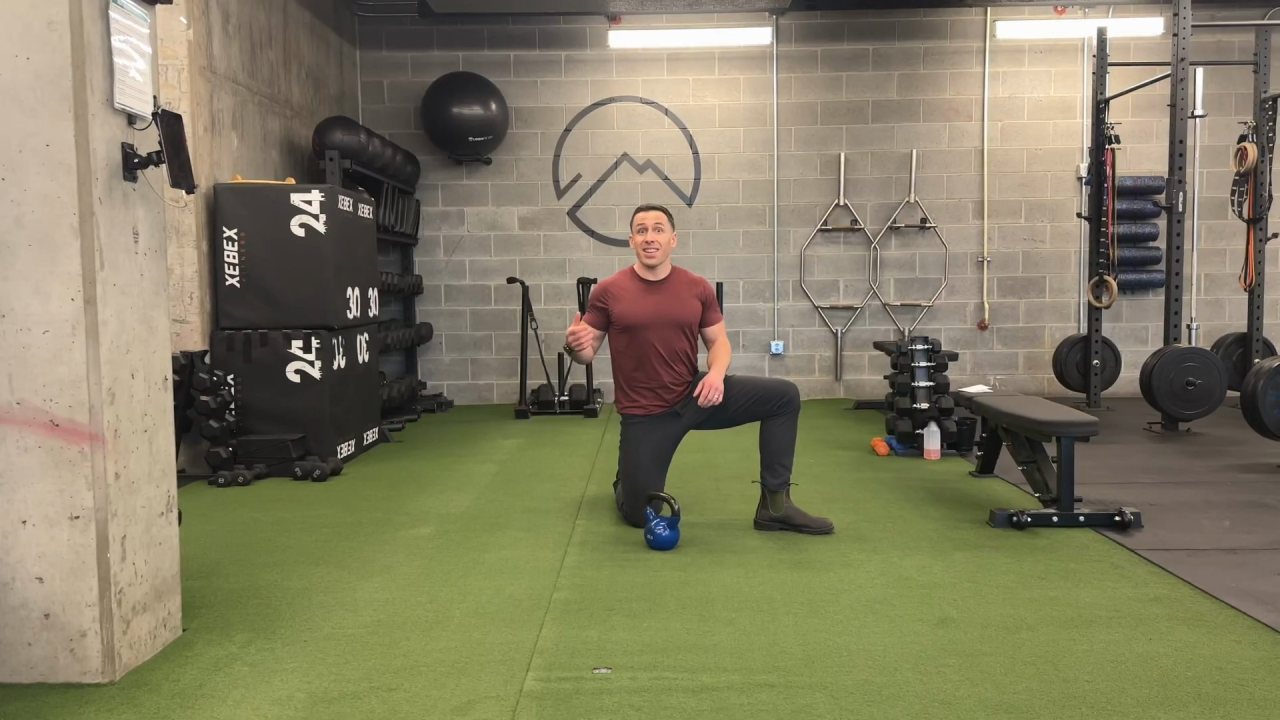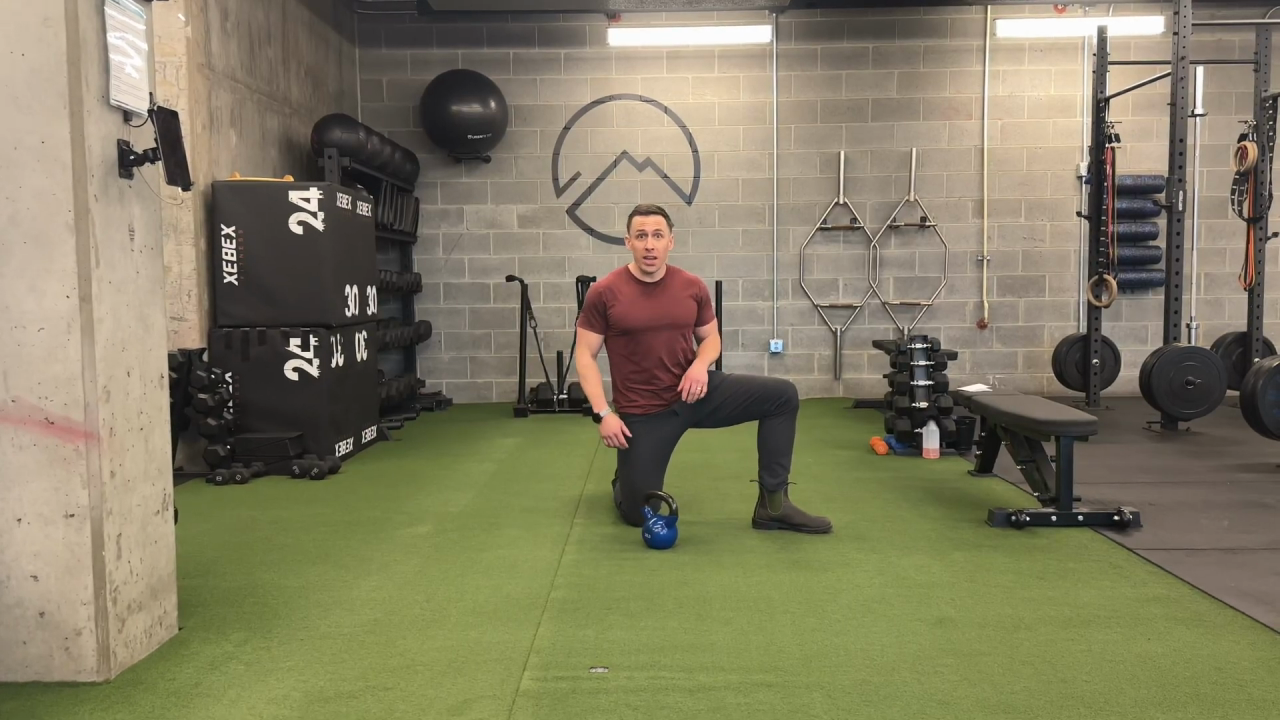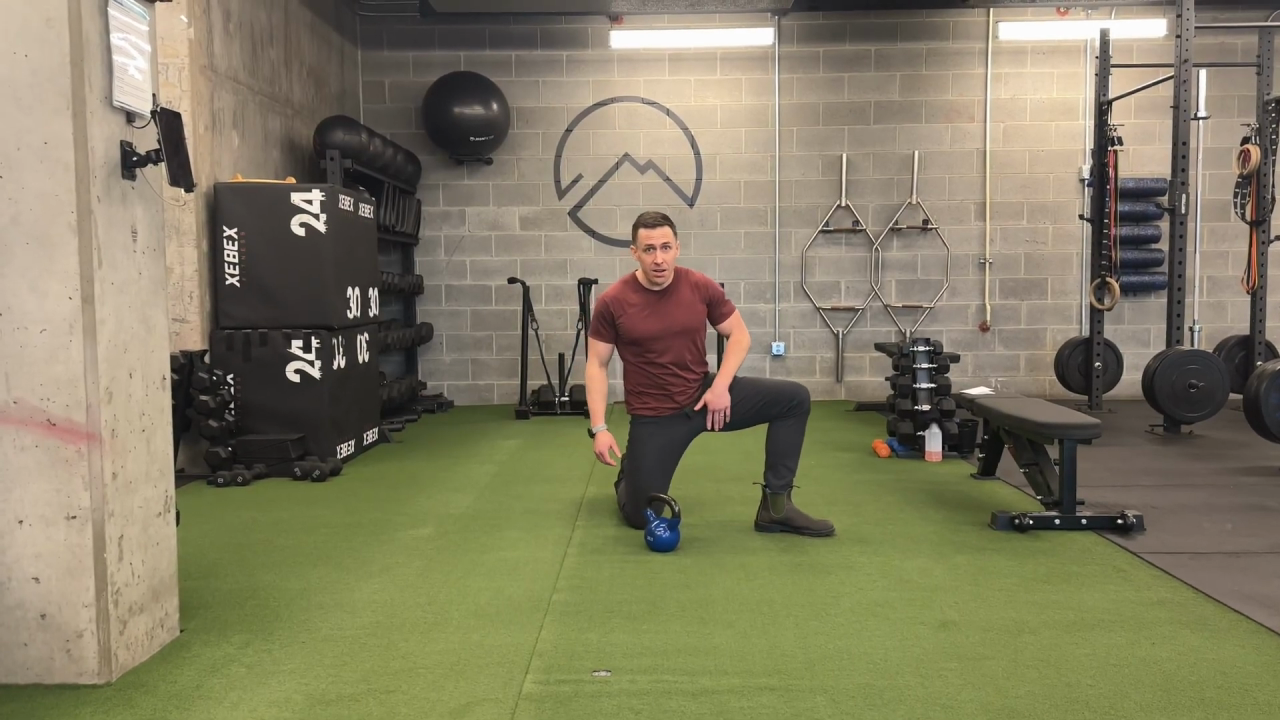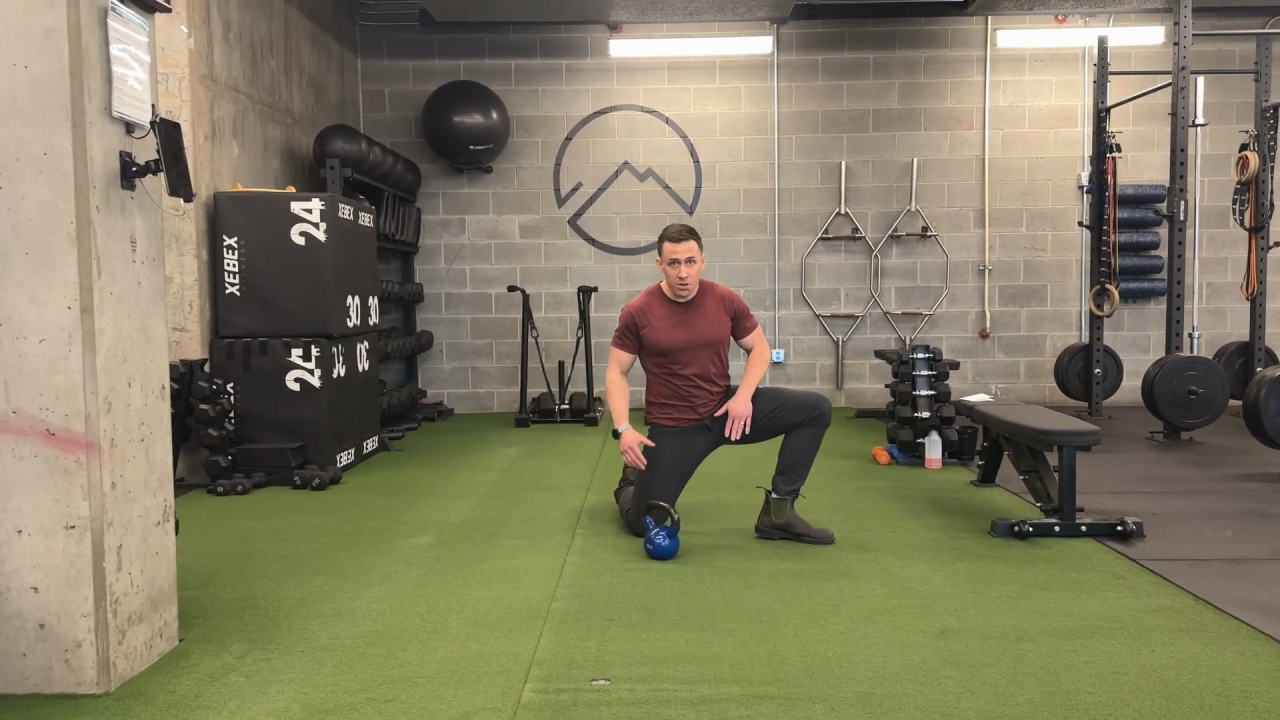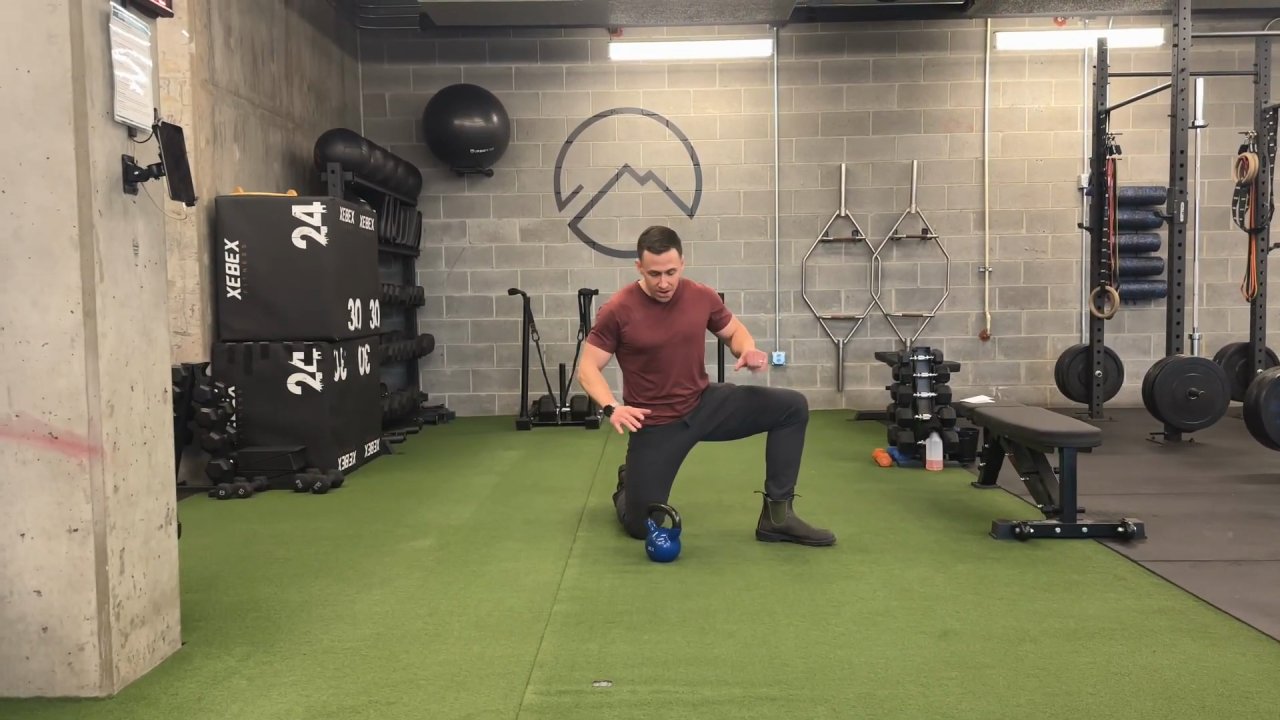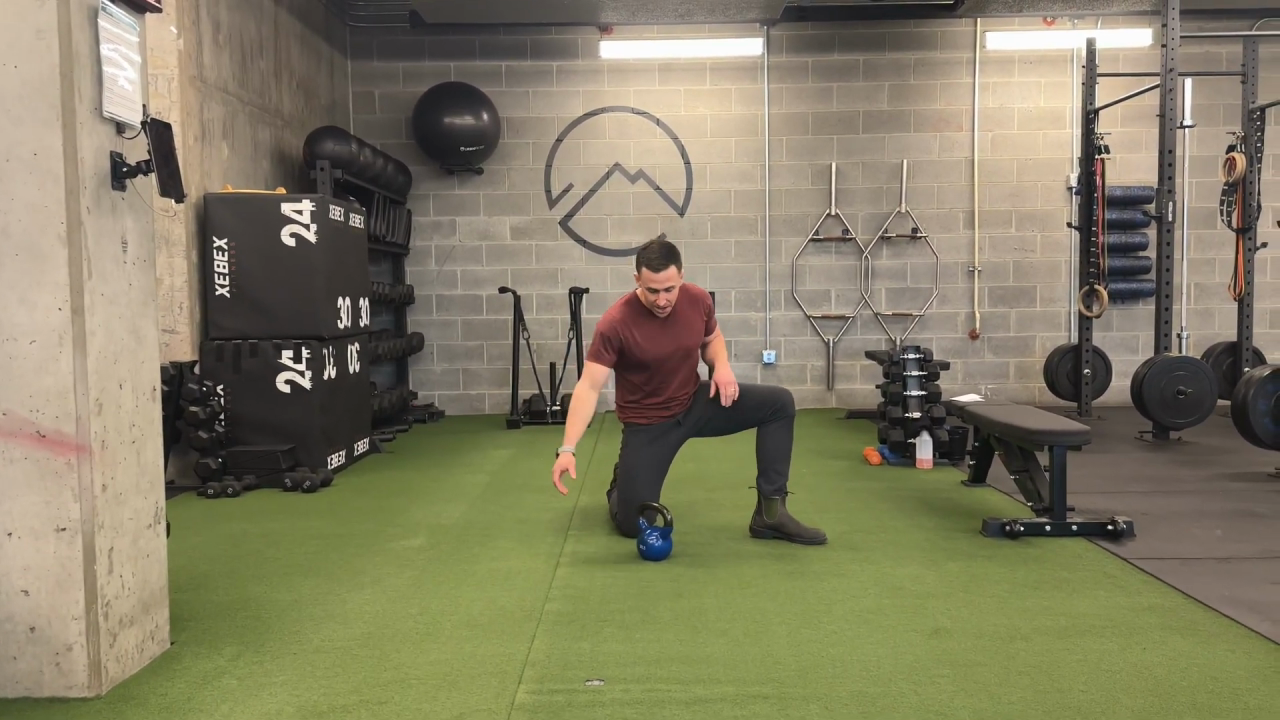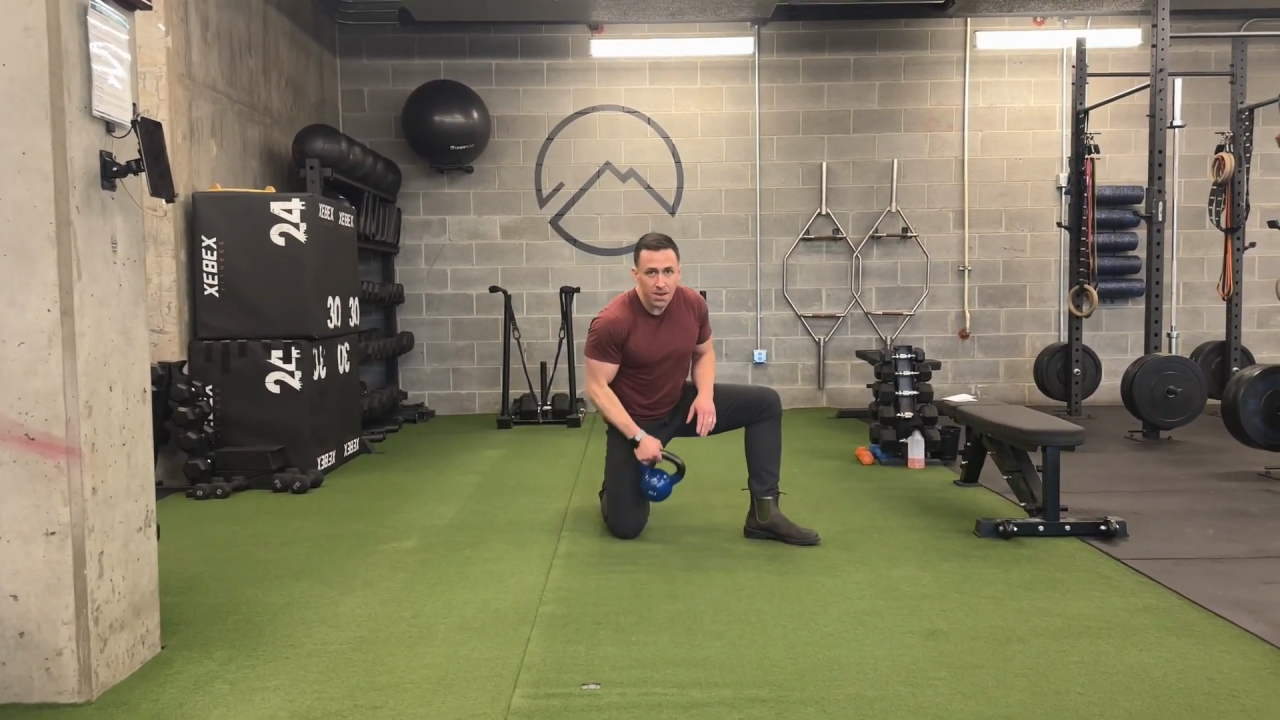
dt=0.7s
person 1, frame 1
left shoulder: (698, 288)
right shoulder: (609, 292)
left elbow: (719, 341)
right elbow: (587, 348)
left wrist: (717, 372)
right wrist: (576, 347)
left hip: (695, 395)
right hip: (645, 413)
left knee: (784, 396)
right knee: (640, 515)
left ankle: (774, 505)
right ankle: (626, 479)
person 1, frame 2
left shoulder: (692, 287)
right shoulder: (604, 293)
left elbow: (711, 337)
right elbow: (586, 356)
left wrist: (700, 364)
right wrist: (604, 413)
left hip: (692, 393)
right hip: (642, 412)
left knee: (782, 395)
right knee: (639, 514)
left ankle: (773, 504)
right ankle: (625, 477)
person 1, frame 3
left shoulder: (701, 287)
right shoulder: (613, 301)
left elbow: (739, 336)
right elbow: (596, 365)
left wrist: (720, 386)
right wrist: (598, 428)
left hip: (704, 395)
right hip: (654, 415)
left knee: (794, 398)
right knee: (641, 516)
left ankle: (775, 505)
right ankle: (629, 474)
person 1, frame 4
left shoulder: (726, 300)
right shoulder: (638, 312)
left elbow: (760, 350)
right elbow: (616, 373)
left wrist: (745, 395)
right wrist: (623, 429)
left hip: (724, 410)
right hip: (673, 426)
left knee: (815, 409)
right knee: (644, 523)
left ankle: (778, 510)
right ankle: (631, 484)
person 1, frame 5
left shoulder: (701, 296)
right shoulder: (617, 310)
left elbow: (734, 331)
right elbow: (588, 368)
left wrist: (748, 351)
right wrist: (612, 407)
left hip: (704, 404)
right hip: (656, 424)
left knee: (792, 407)
right knee: (641, 526)
left ankle: (777, 513)
right ankle: (627, 488)
person 1, frame 6
left shoulder: (698, 299)
right shoulder: (615, 323)
left elbow: (712, 338)
right elbow: (589, 387)
left wrist: (722, 366)
right wrist: (567, 449)
left hip: (696, 400)
right hip: (647, 422)
left knee: (778, 402)
right knee: (633, 524)
left ankle: (770, 512)
right ankle: (622, 482)
person 1, frame 7
left shoulder: (693, 304)
right shoulder: (611, 321)
left elbow: (704, 352)
right elbow: (597, 388)
left wrist: (705, 395)
right wrist: (637, 437)
left hip: (681, 404)
right hip: (634, 421)
left knee: (765, 403)
right knee: (625, 525)
left ankle: (763, 512)
right ankle: (614, 487)
